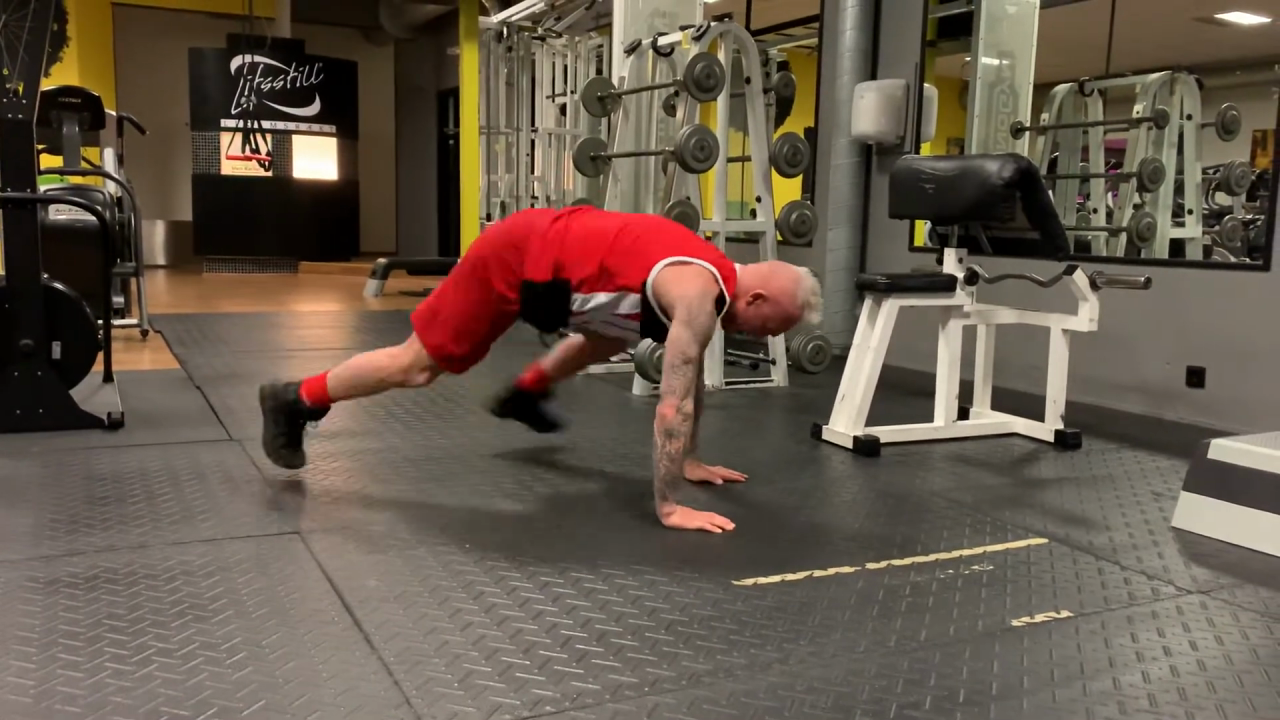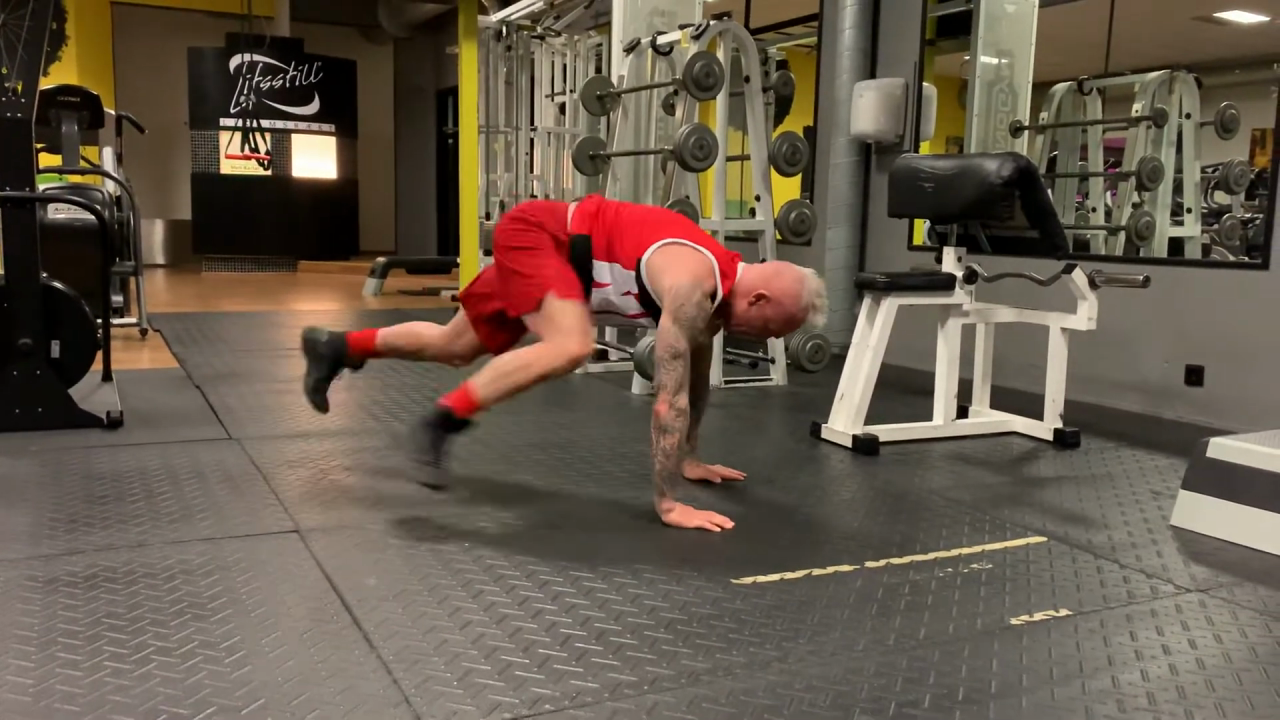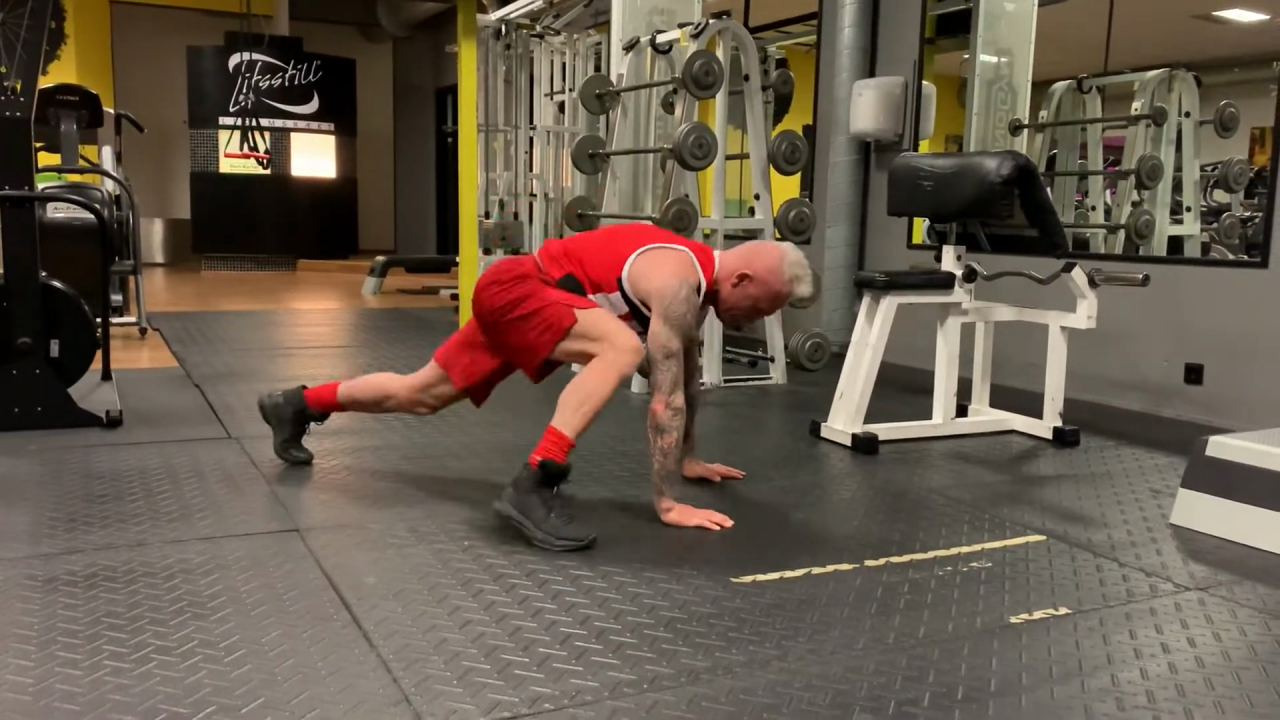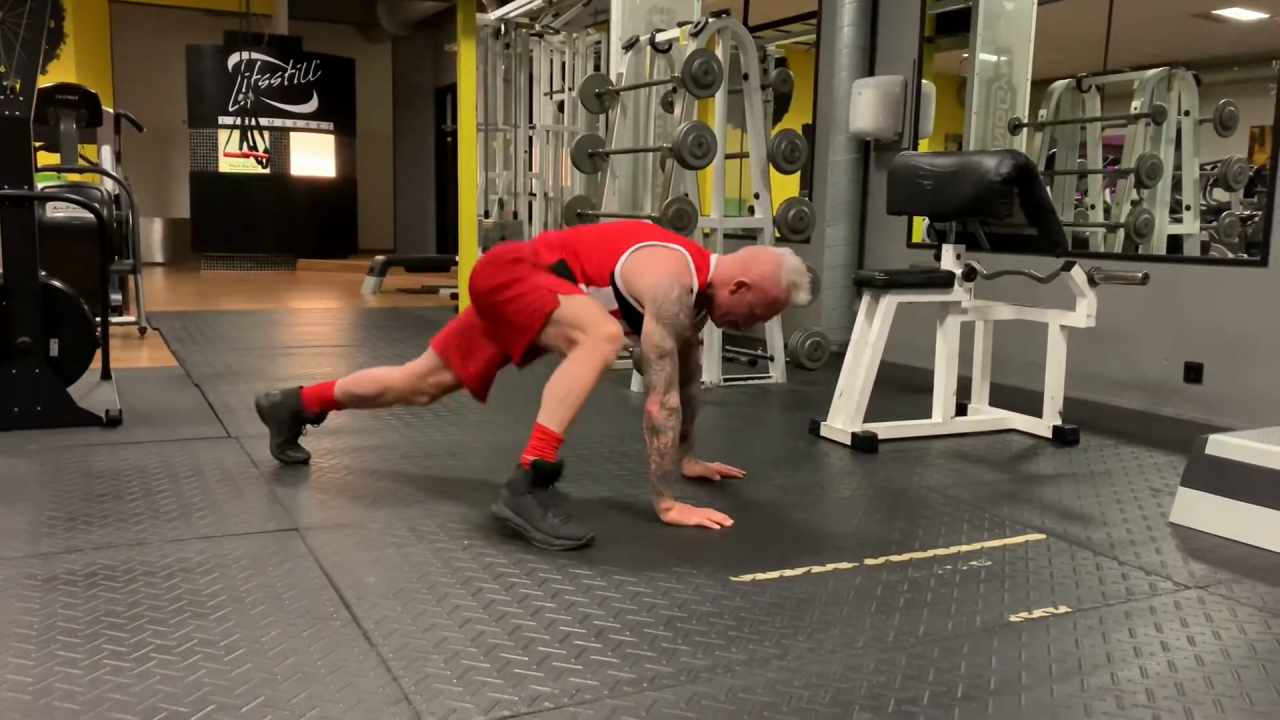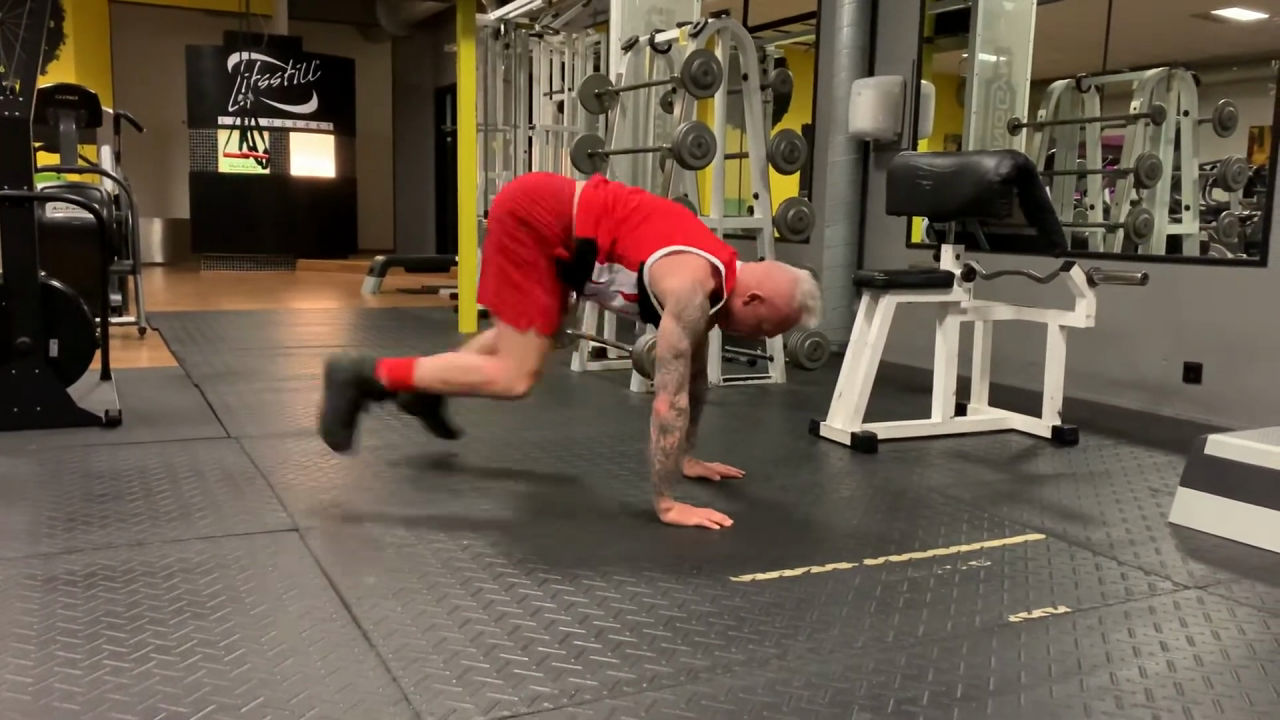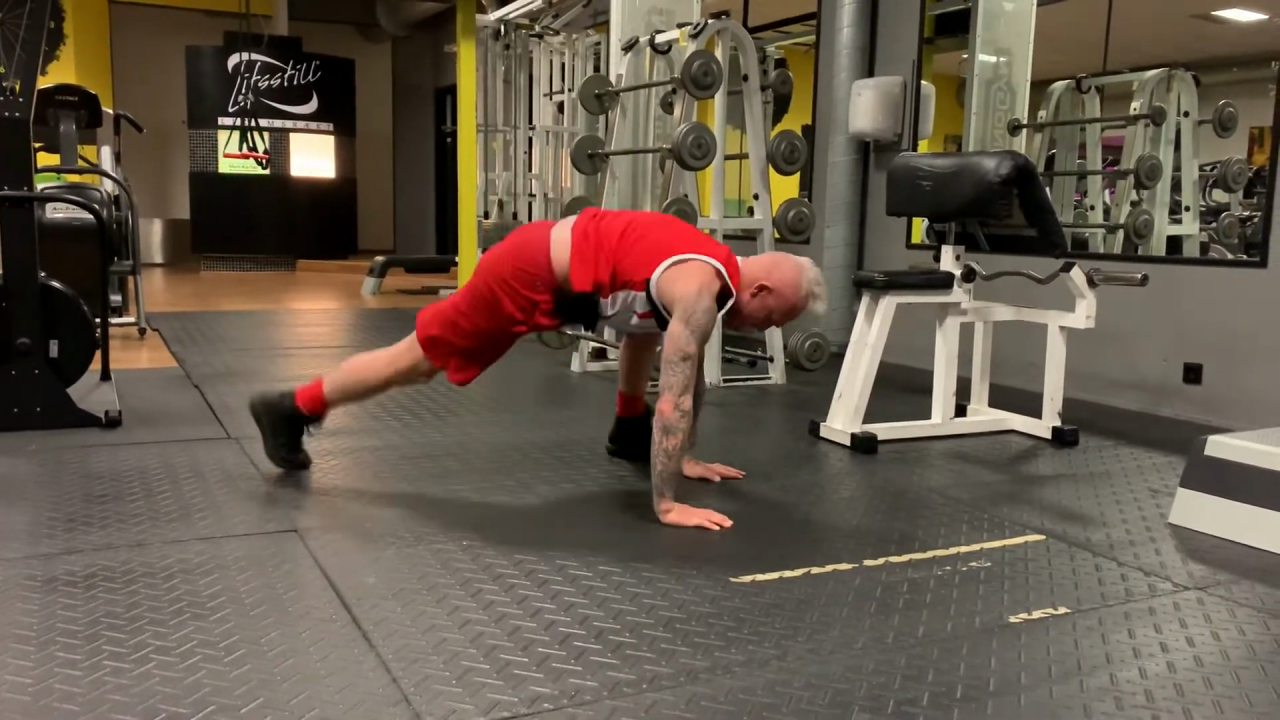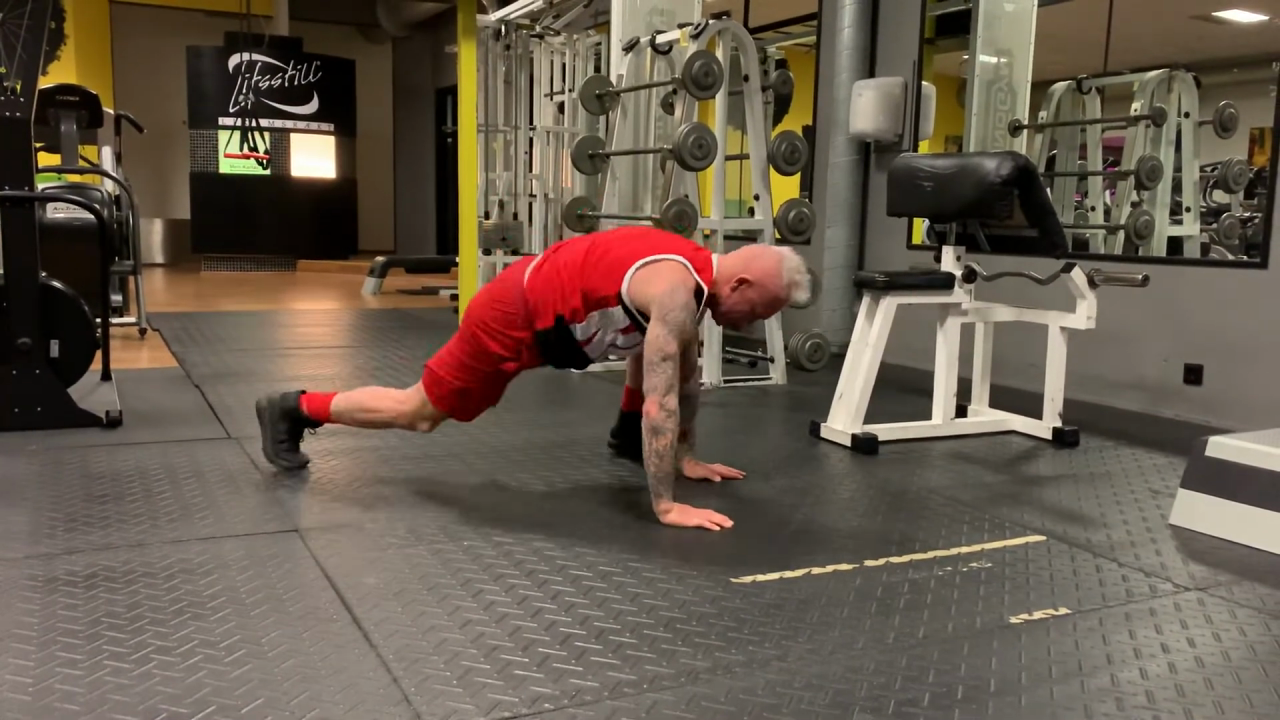
dt=0.2s
person 1, frame 1
left shoulder: (708, 279)
right shoulder: (700, 292)
left elbow: (691, 375)
right elbow: (676, 401)
left wrist: (686, 462)
right wrist: (668, 506)
left hip: (539, 239)
right hip: (510, 264)
left knee: (613, 338)
right knee: (422, 366)
left ankle: (522, 392)
right ankle: (292, 401)
person 1, frame 2
left shoulder: (718, 284)
right shoulder: (690, 286)
left elbow: (696, 376)
right elbow: (671, 396)
left wrist: (690, 460)
right wrist: (669, 501)
left hip: (560, 249)
right hip: (533, 230)
left knee: (456, 346)
right knee: (570, 348)
left ankle: (340, 347)
right ankle: (444, 420)
person 1, frame 3
left shoulder: (696, 276)
right shoulder: (677, 282)
left elbow: (686, 376)
right elbow: (666, 396)
left wrist: (687, 458)
right wrist: (668, 501)
left hip: (527, 295)
right hip: (512, 289)
left knee: (421, 393)
right knee: (623, 348)
left ankle: (295, 405)
right ankle: (535, 485)
person 1, frame 4
left shoulder: (698, 283)
right shoulder: (672, 285)
left elbow: (686, 374)
right elbow: (662, 395)
left wrist: (683, 459)
right wrist: (668, 502)
left hip: (531, 283)
right hip: (509, 275)
left knee: (421, 385)
right knee: (601, 343)
left ankle: (293, 407)
right ankle: (528, 485)
person 1, frame 5
left shoulder: (714, 279)
right shoulder: (698, 285)
left elbow: (693, 370)
right elbow: (671, 395)
left wrist: (686, 457)
right wrist: (669, 501)
left hip: (554, 206)
right hip: (536, 215)
left knee: (531, 331)
right knee: (516, 376)
left ankle: (422, 386)
right ankle: (363, 377)
person 1, frame 6
left shoulder: (714, 269)
right shoulder: (703, 288)
left elbow: (691, 373)
right elbow: (675, 396)
left wrist: (687, 456)
right wrist: (667, 504)
left hip: (553, 249)
right hip: (527, 277)
left knee: (661, 324)
right knee: (416, 361)
left ankle: (629, 431)
right ankle: (288, 408)
person 1, frame 7
left shoulder: (694, 273)
right shoulder: (674, 288)
left elbow: (684, 372)
right elbow: (659, 398)
left wrist: (686, 457)
right wrist: (666, 505)
left hip: (540, 294)
right hip: (512, 319)
left knee: (652, 336)
right knee: (420, 412)
left ankle: (626, 436)
right ankle: (291, 410)
